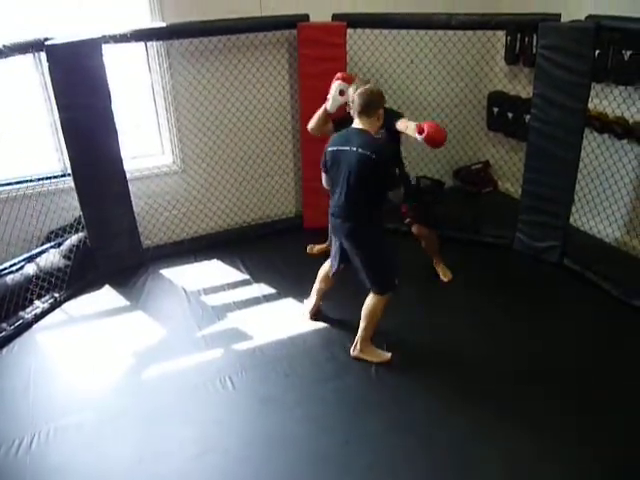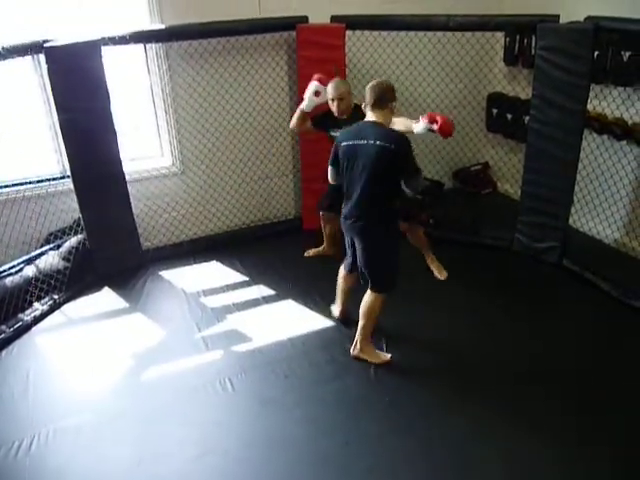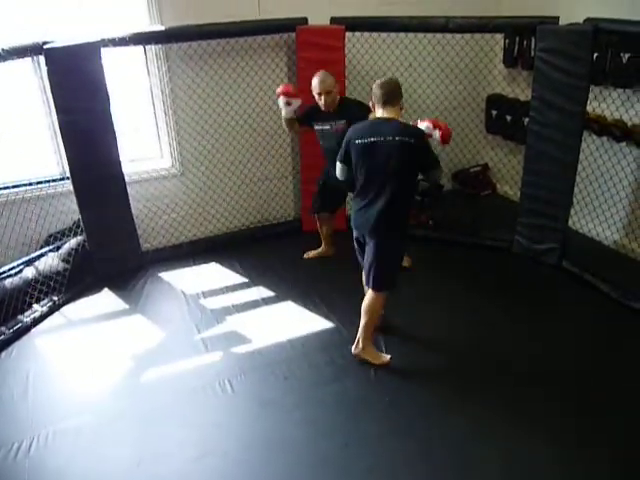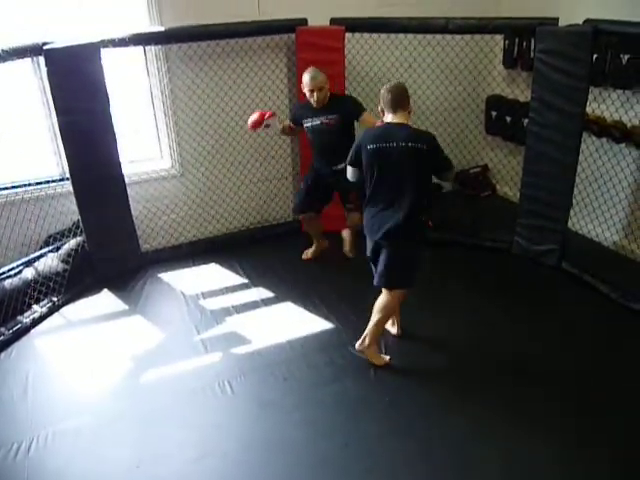
dt=0.1s
person 1, frame 1
left shoulder: (334, 142)
right shoulder: (379, 149)
left elbow: (326, 184)
right elbow: (394, 196)
right wrist: (393, 176)
left hip: (338, 221)
right hip: (364, 228)
left knee: (334, 262)
right knee: (383, 288)
left ankle: (313, 302)
right ankle: (362, 345)
person 1, frame 2
left shoulder: (346, 135)
right shoulder: (397, 141)
left elbow: (332, 178)
right elbow: (415, 185)
right wrist: (399, 173)
left hip: (350, 217)
right hip: (377, 223)
left knee: (352, 263)
right knee: (378, 286)
left ankle: (339, 305)
right ankle: (361, 345)
person 1, frame 3
left shoulder: (355, 133)
right shoulder: (413, 136)
left elbow: (341, 174)
right elbow: (435, 172)
left hip: (360, 216)
right hip: (389, 221)
left knee: (369, 269)
right knee: (379, 286)
left ankle: (374, 314)
right ankle: (363, 344)
person 1, frame 4
left shoulder: (367, 138)
right shoulder: (425, 140)
left elbow: (352, 176)
right elbow: (448, 175)
left hip: (374, 222)
right hip: (406, 226)
left knee: (385, 277)
right knee: (395, 288)
left ankle: (392, 321)
right ankle: (368, 341)
person 2, frame 1
left shoulder: (388, 117)
right shoulder: (348, 120)
left elbow: (407, 125)
right elbow: (313, 129)
left wrist: (421, 131)
right wrist: (331, 104)
left knee: (420, 227)
left ankle: (437, 261)
right ankle: (332, 244)
person 2, frame 2
left shoulder: (368, 116)
right shoulder: (329, 117)
left elbow: (395, 123)
right elbow: (295, 127)
left wrist: (419, 125)
right wrist: (307, 104)
left knee: (404, 221)
right knee: (327, 211)
left ankle: (430, 258)
right ankle: (329, 247)
person 2, frame 3
left shoulder: (353, 107)
right shoulder: (311, 112)
right elbow: (292, 128)
right wrist: (287, 114)
right hip: (334, 171)
right knee: (322, 213)
right ankle: (327, 247)
person 2, frame 4
left shoulder: (345, 103)
right shoulder: (301, 110)
left elbow: (371, 122)
right elbow: (290, 129)
left hip: (348, 168)
right hip: (321, 168)
left knee: (356, 216)
right knee: (305, 213)
left ankle: (349, 235)
right ankle: (319, 243)
